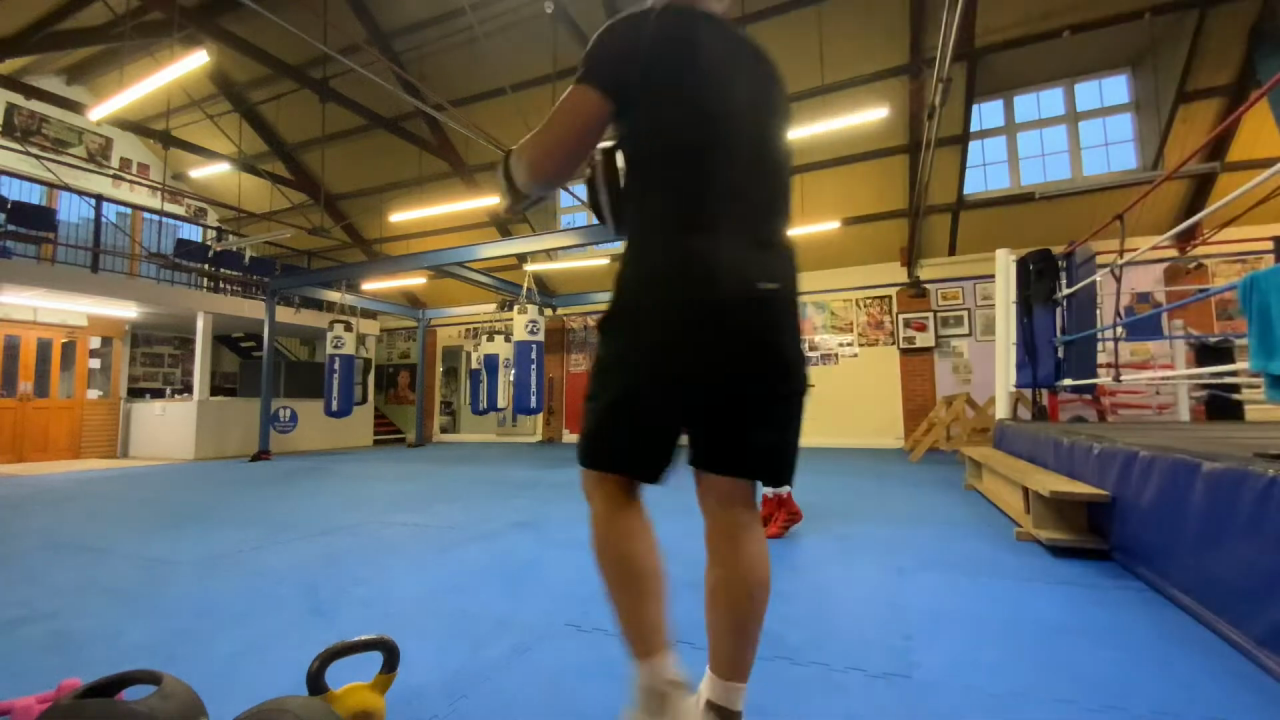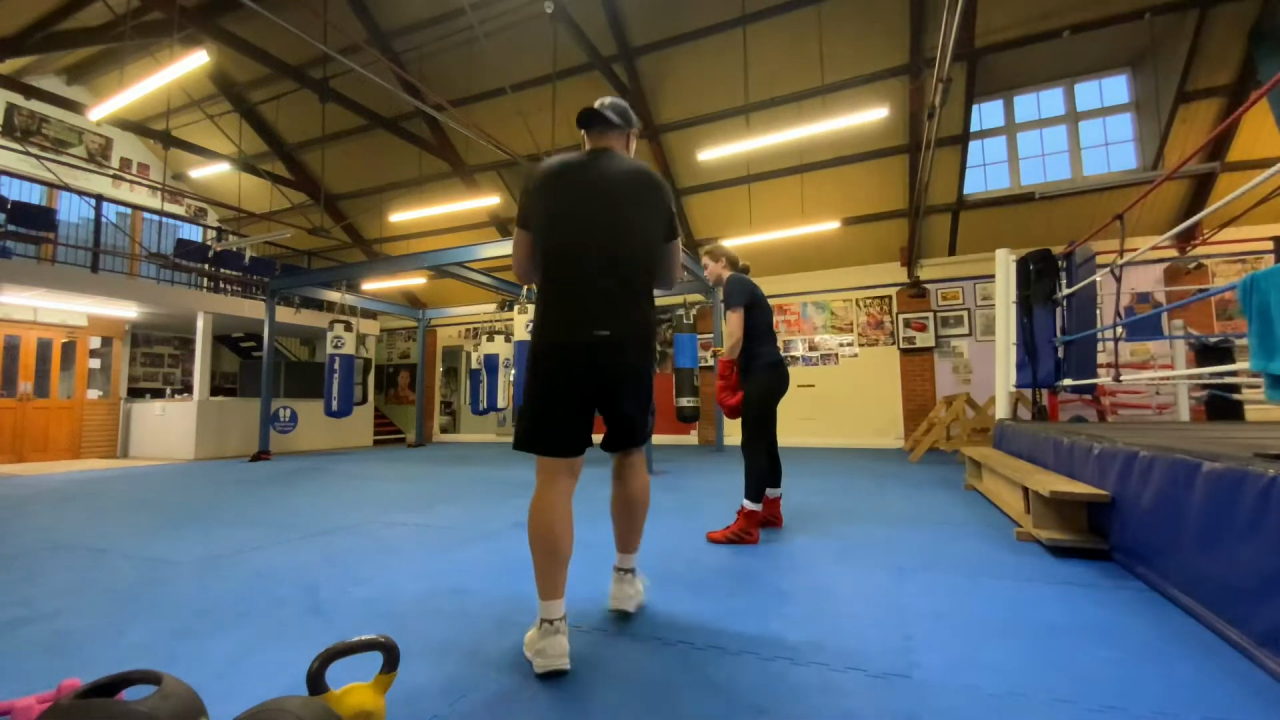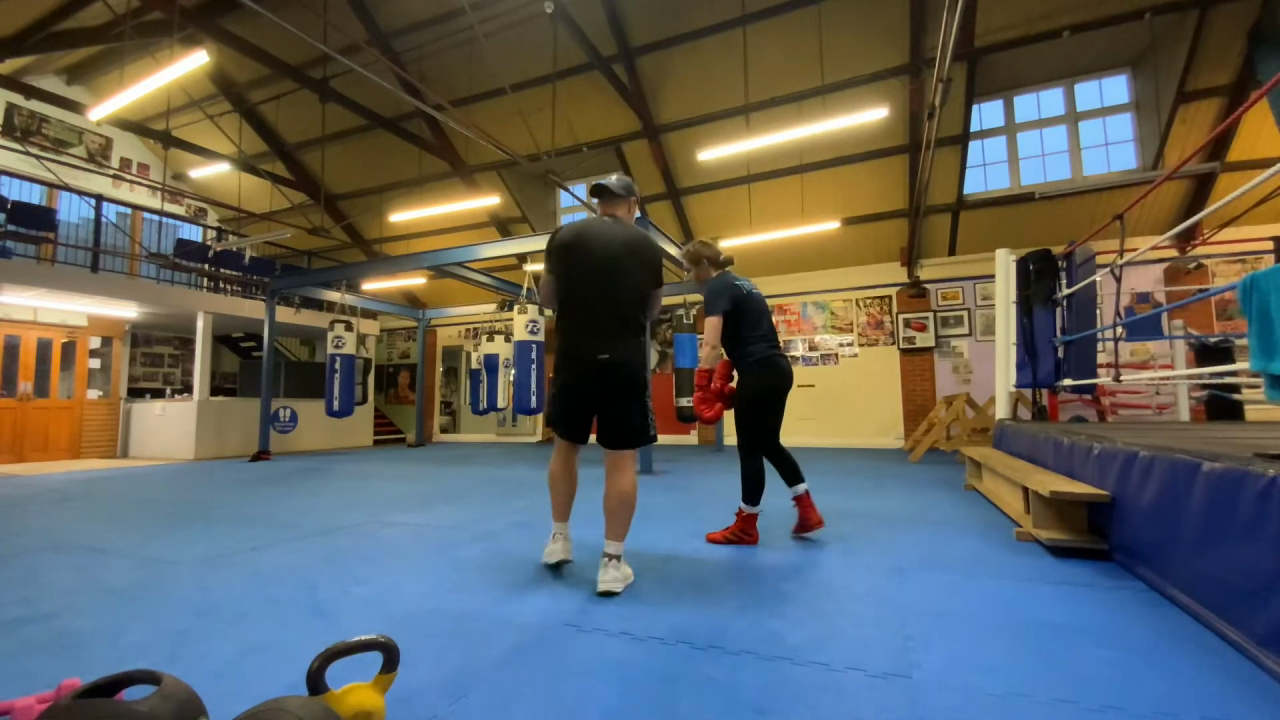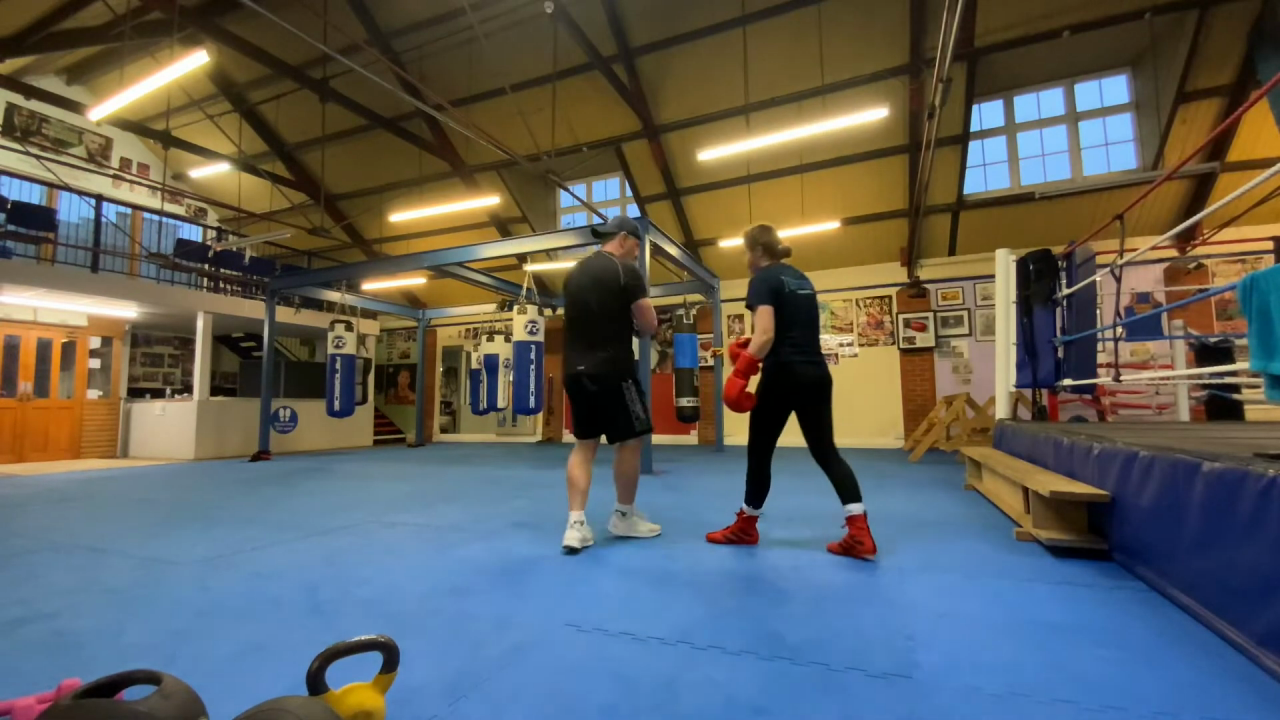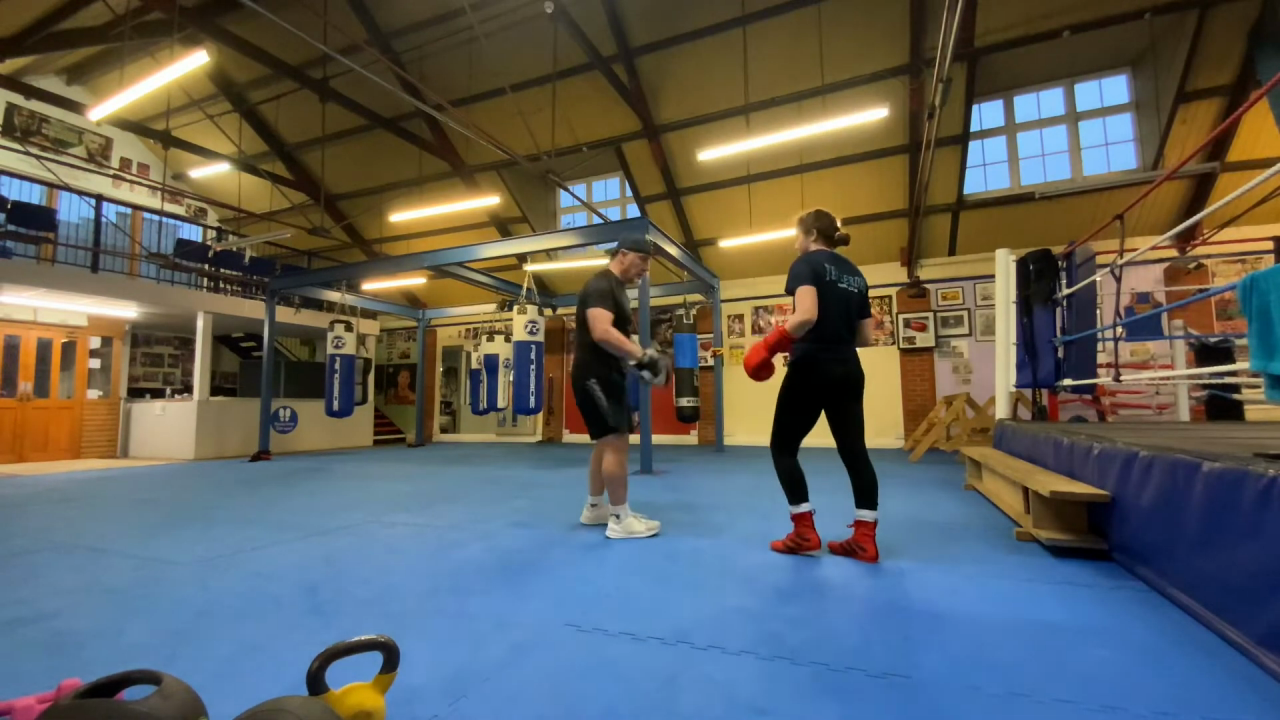
dt=0.5s
person 1, frame 1
right shoulder: (760, 67)
left elbow: (549, 161)
left wrist: (516, 174)
left hip: (673, 289)
right hip: (766, 295)
left knee: (611, 483)
right knee: (731, 504)
person 1, frame 2
left shoulder: (546, 177)
right shoulder: (651, 185)
left elbow: (522, 269)
right elbow: (670, 274)
left hip: (559, 340)
right hip: (629, 342)
left knee: (554, 474)
right knee: (629, 456)
left ankle: (552, 625)
right ankle: (624, 579)
person 1, frame 3
left shoulder: (564, 237)
right shoulder: (646, 245)
left elbow: (548, 298)
left hip: (574, 359)
right hip: (626, 361)
left knee: (567, 446)
right knee: (622, 459)
left ankle: (559, 536)
right ankle: (612, 562)
person 1, frame 4
left shoulder: (574, 273)
right shoulder: (626, 271)
right elbow: (648, 324)
right wrist: (646, 317)
left hip: (576, 369)
right hip: (613, 368)
left knee: (585, 444)
right knee: (631, 441)
left ankle: (576, 525)
right ankle: (625, 517)
person 1, frame 5
left shoulder: (614, 289)
right shoulder: (602, 285)
left elbow: (620, 335)
right elbow: (601, 332)
left wrist: (641, 355)
right wrist: (640, 356)
left hip: (605, 373)
right hip: (595, 374)
left knee: (607, 441)
right knee: (616, 441)
left ankle: (595, 507)
right ankle: (620, 519)
person 2, frame 1
left shoulder: (762, 288)
right shoulder: (756, 291)
left elbow: (762, 336)
left wrist: (744, 375)
right wrist: (745, 377)
left hip: (770, 374)
right hip: (768, 374)
left knee: (755, 438)
right knee: (760, 440)
left ankle: (787, 505)
right ankle: (771, 507)
person 2, frame 2
left shoulder: (735, 285)
right shoulder: (743, 287)
left elbow: (734, 338)
left wrist: (723, 379)
right wrist: (737, 383)
left hip: (763, 374)
right hip: (769, 373)
left knee: (753, 445)
right knee: (766, 442)
left ankle: (747, 525)
right ankle: (771, 511)
person 2, frame 3
left shoulder: (716, 288)
right shoulder: (740, 282)
left elbow: (711, 344)
left wrist: (704, 389)
right wrist: (724, 378)
left hip: (758, 374)
right hip: (779, 370)
left knee: (750, 449)
right knee: (768, 444)
left ankle: (746, 526)
right ankle: (808, 509)
person 2, frame 4
left shoulder: (763, 279)
right shoulder: (802, 279)
left elbow: (766, 336)
left wrist: (739, 374)
right wrist: (751, 347)
left hip: (784, 376)
right hip: (817, 373)
left knee: (760, 451)
right knee: (826, 451)
left ankle: (746, 527)
right ankle: (860, 534)
person 2, frame 5
left shoulder: (807, 264)
right shoulder: (854, 273)
left elbow: (806, 316)
right elbow: (866, 336)
left wrist: (771, 344)
left hip: (811, 369)
right hip: (848, 371)
left knee: (783, 447)
right knee: (854, 451)
left ankle: (805, 530)
right ankle: (864, 538)
